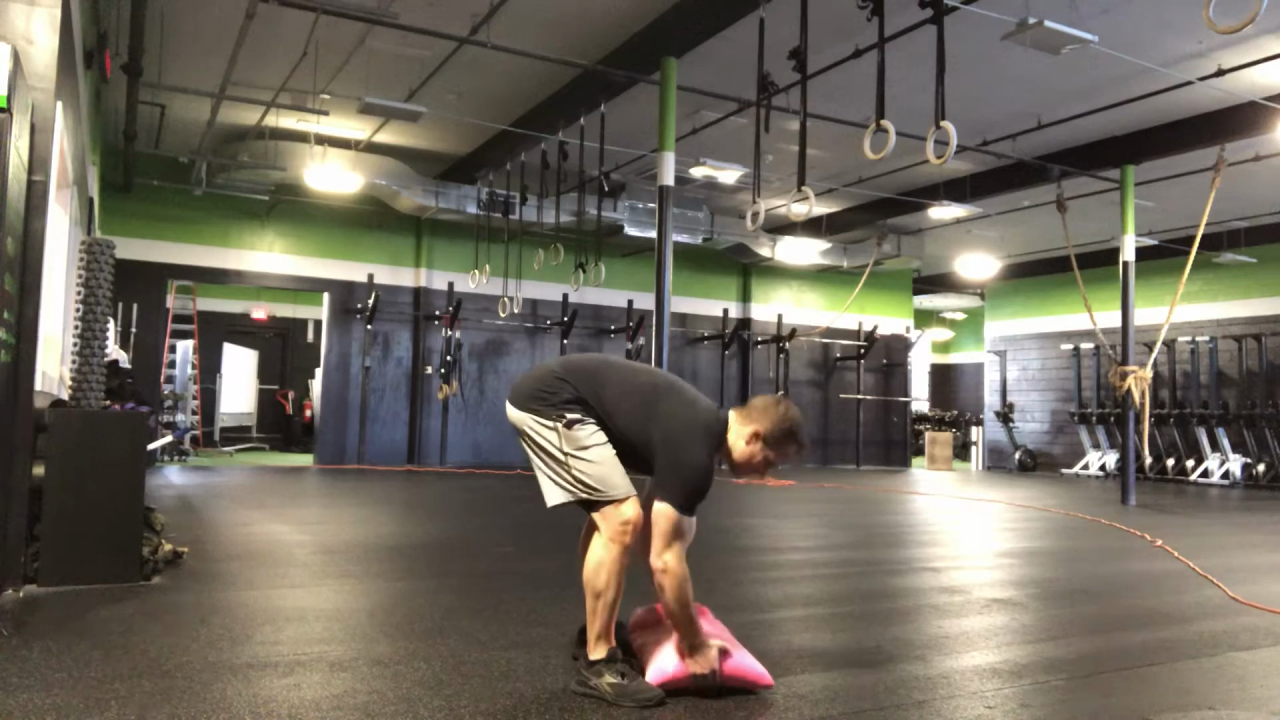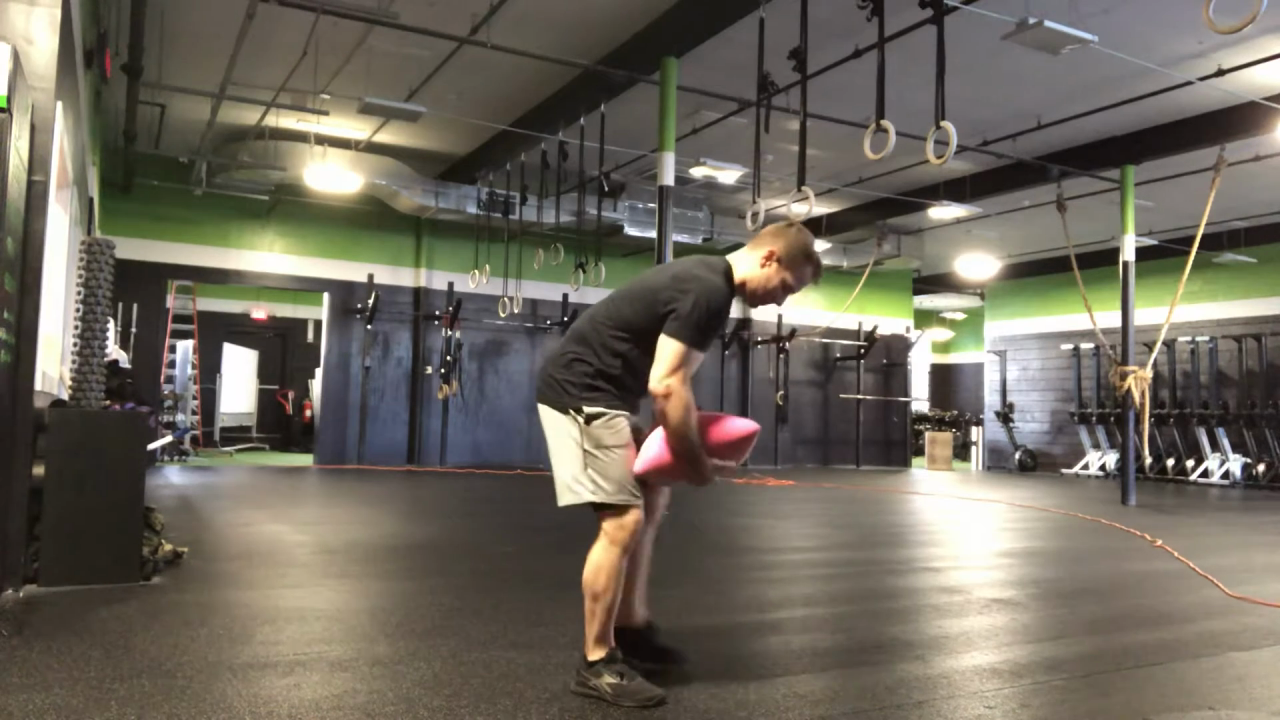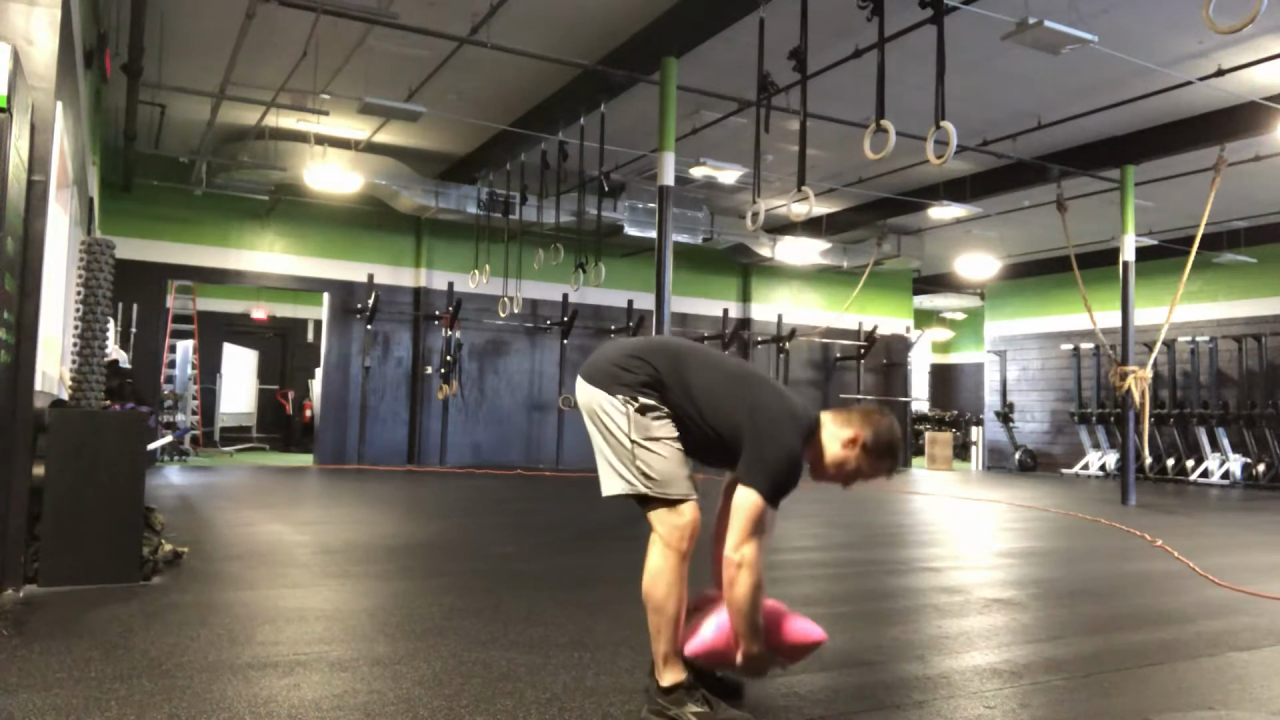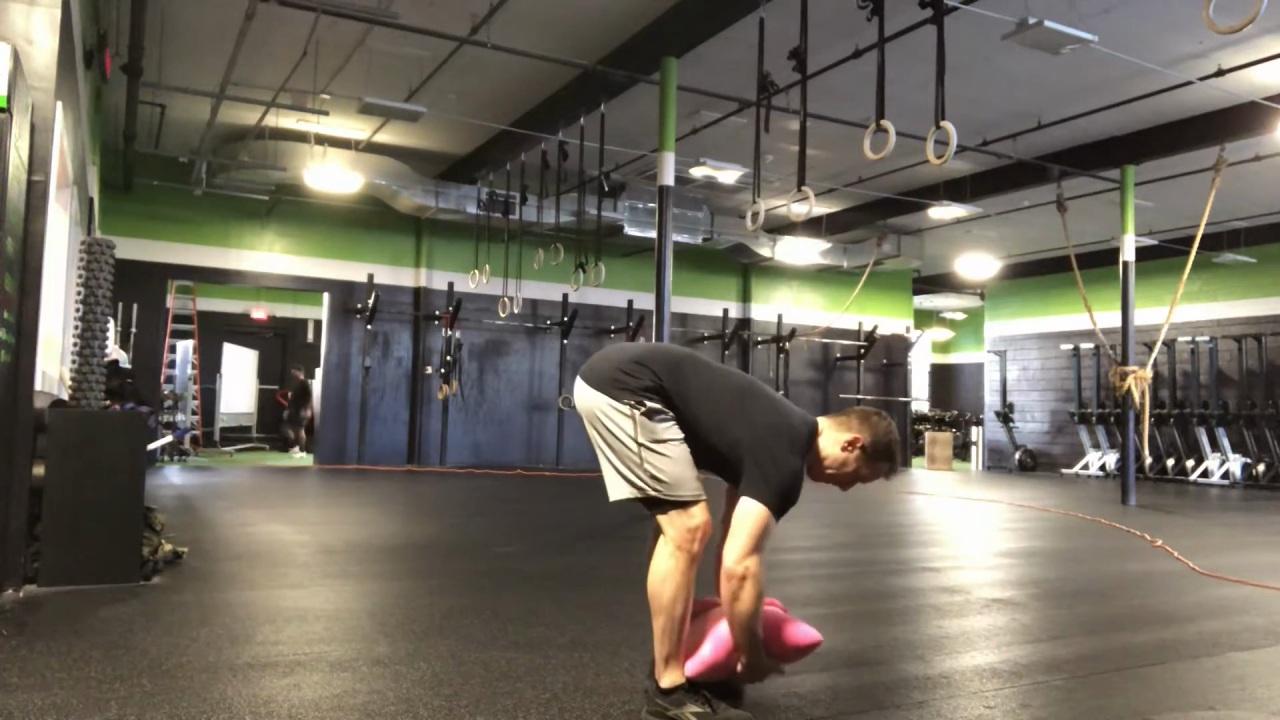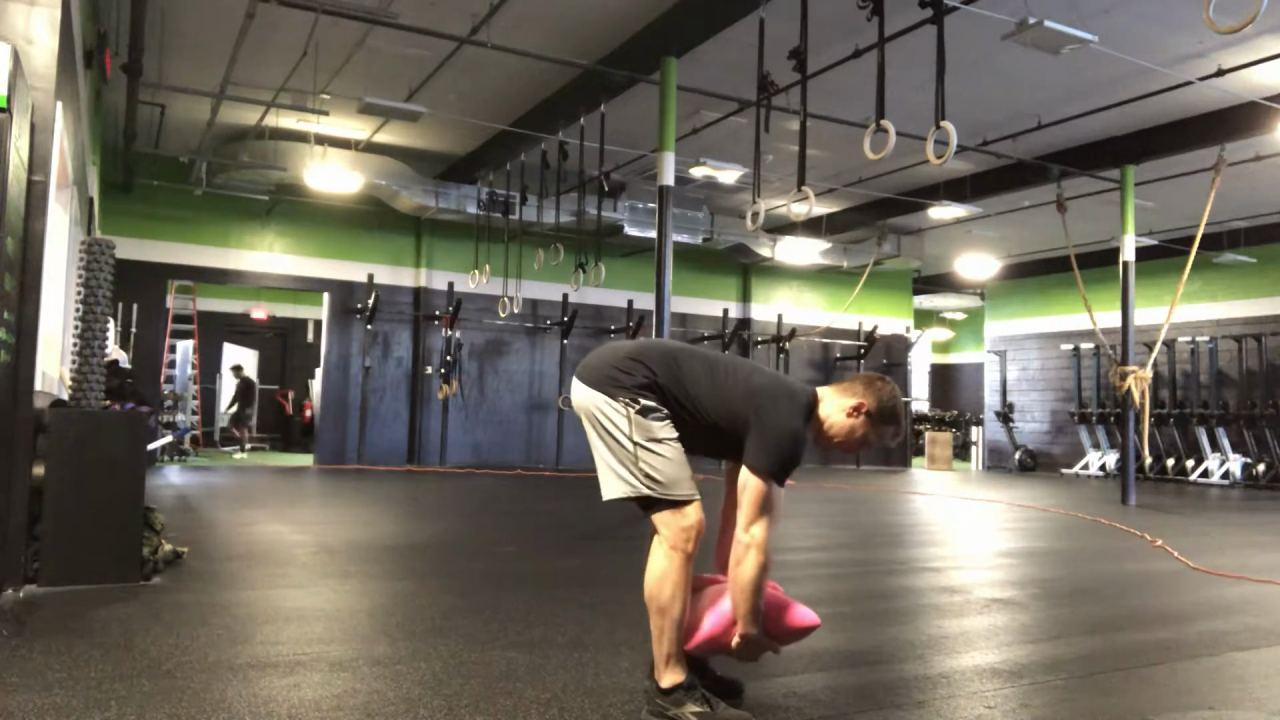
dt=1s
person 1, frame 1
left shoulder: (702, 424)
right shoulder: (693, 449)
left elbow: (657, 526)
right elbow: (664, 559)
left wrist: (667, 611)
right wrist: (696, 647)
left hip: (542, 393)
right hip: (550, 403)
left knee: (606, 516)
right knee: (621, 521)
left ankle: (596, 634)
right ankle: (598, 665)
person 1, frame 2
left shoulder: (707, 281)
right shoulder: (707, 290)
left elbow: (667, 379)
right elbow: (667, 387)
left wrist: (682, 452)
right wrist: (697, 463)
left hip: (597, 392)
right hip: (581, 391)
left knee: (650, 500)
right knee: (622, 523)
left ankle: (630, 629)
right ankle: (597, 665)
person 1, frame 3
left shoulder: (787, 429)
right shoulder: (784, 446)
left elbow: (730, 526)
right elbow: (740, 552)
left wrist: (728, 603)
right wrist: (752, 645)
left hip: (611, 375)
right hip: (620, 382)
left knee: (676, 527)
right knee: (678, 527)
left ankle: (674, 659)
person 1, frame 4
left shoulder: (785, 431)
right shoulder: (784, 452)
left elbow: (734, 539)
right elbow: (740, 565)
left wrist: (725, 614)
right wrist: (751, 657)
left hip: (610, 379)
right hip: (622, 387)
left knee: (677, 527)
right knee: (687, 529)
left ankle: (672, 661)
person 1, frame 5
left shoulder: (779, 403)
right shoulder: (785, 422)
left elbow: (737, 521)
right elbow: (752, 536)
left wrist: (724, 591)
right wrist: (748, 630)
left hip: (606, 378)
right hip: (616, 386)
left knee: (676, 527)
right knee: (680, 530)
left ankle: (674, 657)
